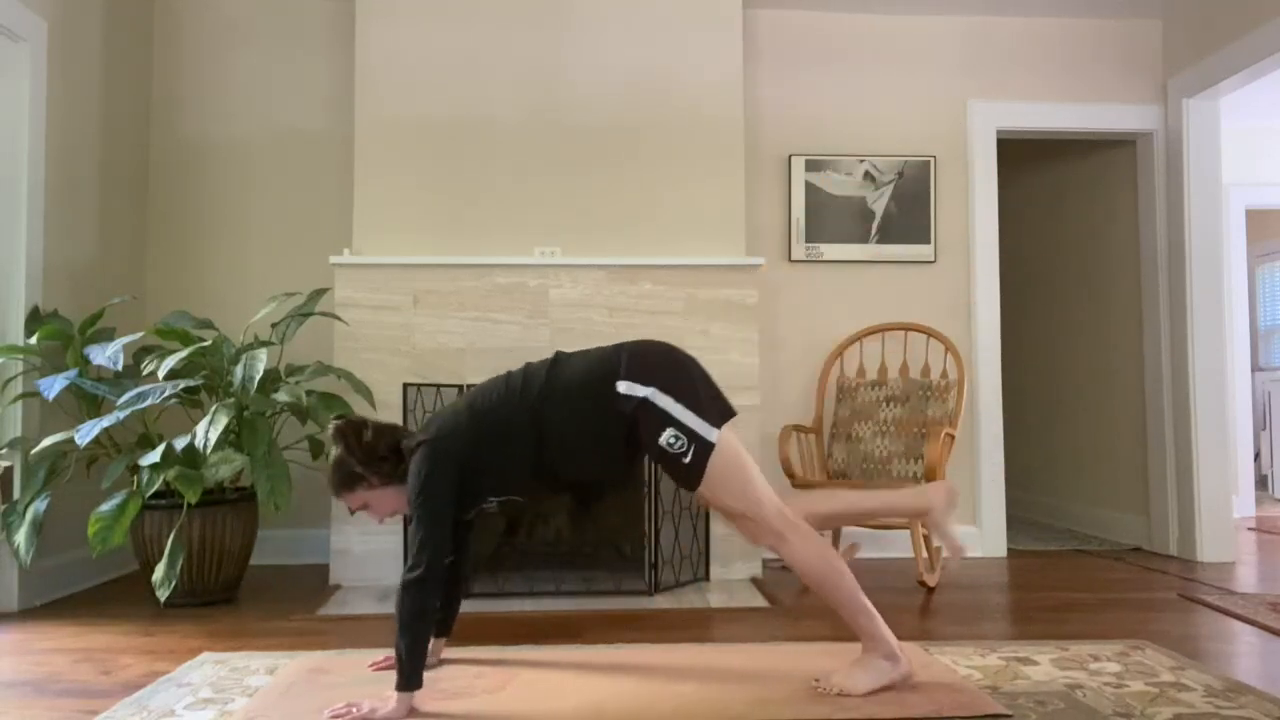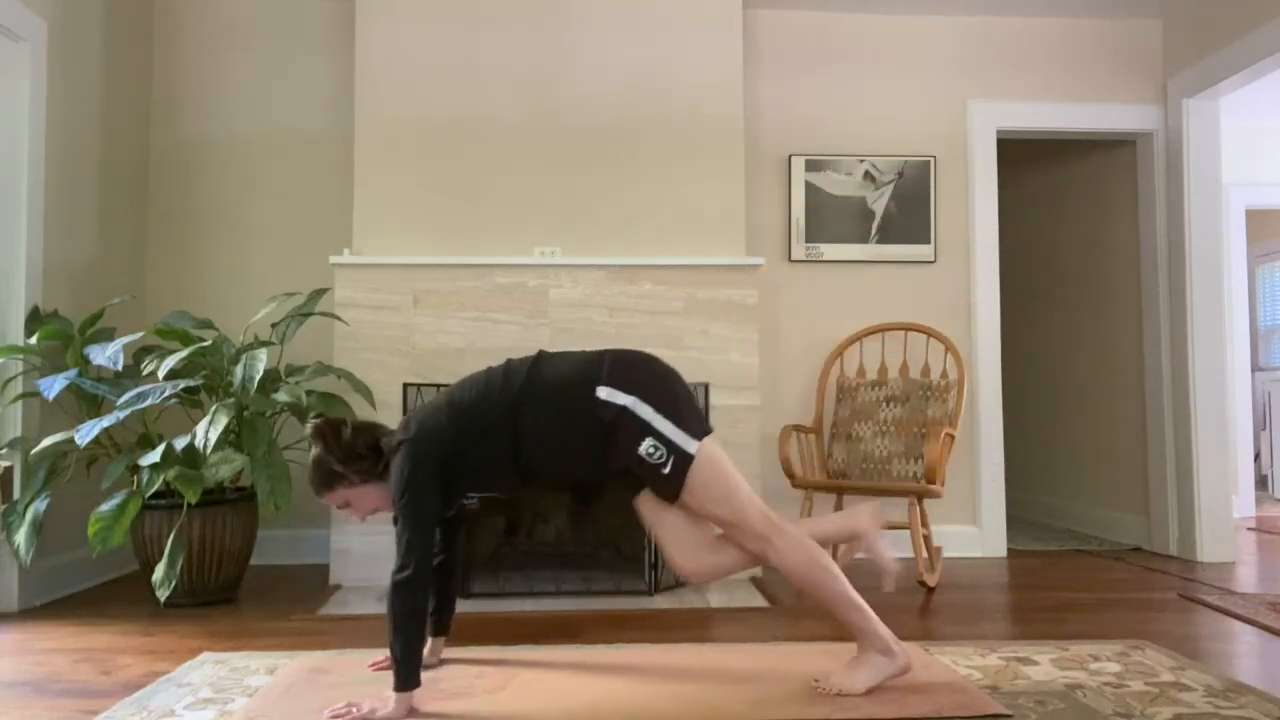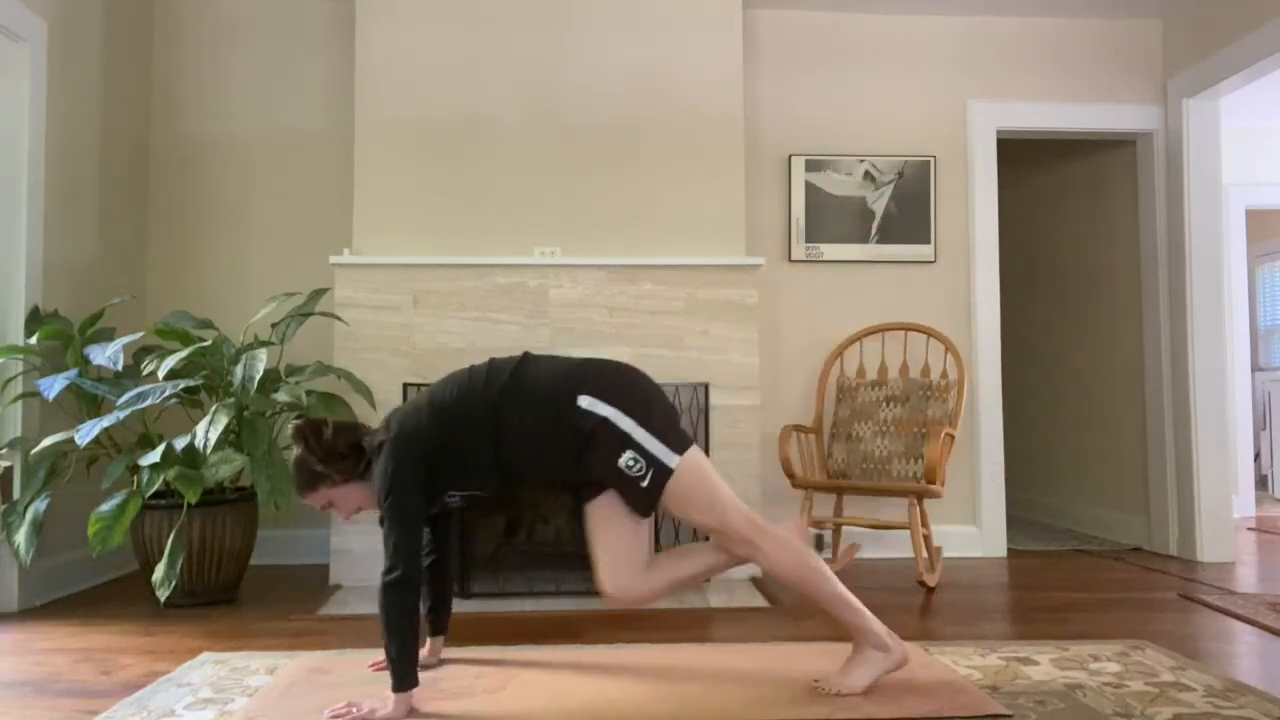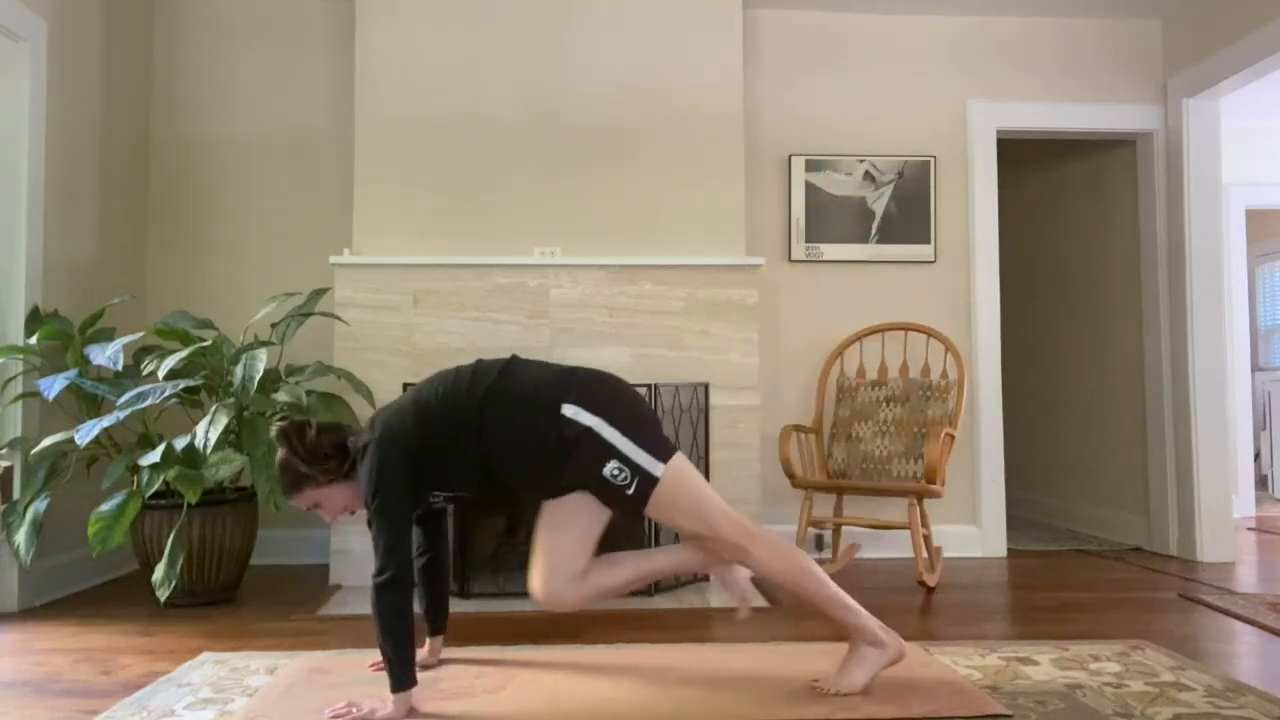
dt=0.1s
person 1, frame 1
left shoulder: (431, 457)
right shoulder: (450, 455)
left elbow: (424, 573)
right elbow: (454, 548)
right wrist: (435, 640)
left hip: (642, 390)
right hip: (639, 397)
left knee: (770, 522)
right knee: (776, 515)
left ankle: (883, 652)
right ankle: (921, 501)
person 1, frame 2
left shoulder: (414, 456)
right shoulder: (429, 456)
left elbow: (411, 572)
right elbow: (444, 545)
right wrist: (436, 638)
left hip: (619, 397)
right hip: (614, 401)
left knee: (755, 526)
right knee: (698, 561)
left ankle: (880, 647)
right ankle: (850, 525)
person 1, frame 3
left shoulder: (394, 453)
right shoulder: (413, 450)
left elbow: (401, 572)
right elbow: (434, 538)
right wrist: (435, 638)
left hip: (599, 407)
right hip: (588, 425)
left knee: (737, 528)
right knee: (625, 585)
left ankle: (877, 642)
right ankle: (755, 546)
person 1, frame 4
left shoulder: (380, 453)
right shoulder: (403, 452)
left elbow: (392, 572)
right elbow: (430, 538)
right wrist: (435, 638)
left hip: (582, 417)
right hip: (573, 430)
left knee: (726, 532)
right knee: (554, 591)
left ankle: (873, 638)
right ankle: (707, 557)
